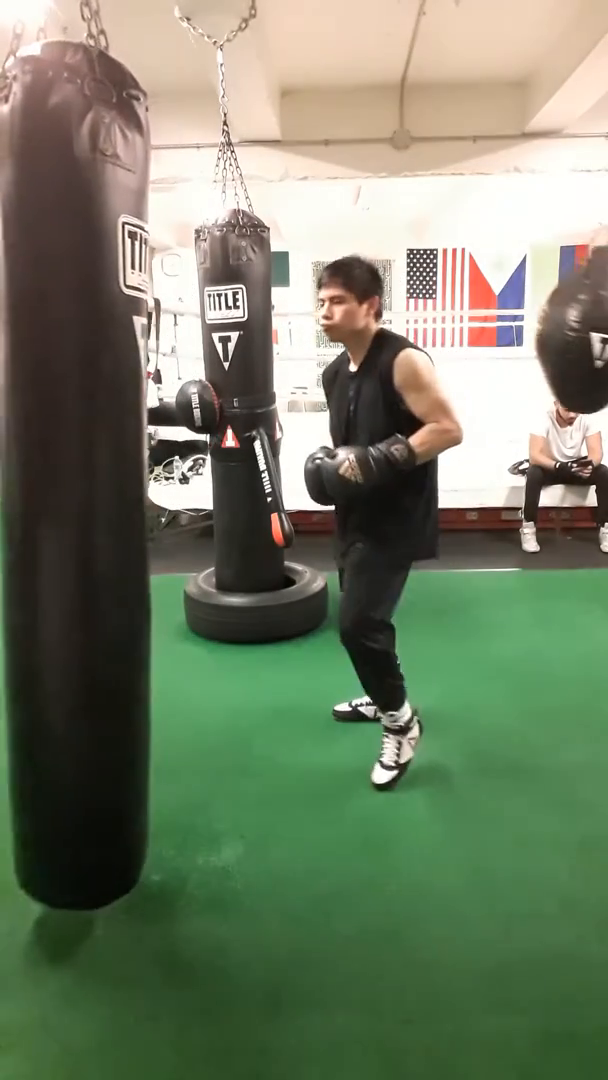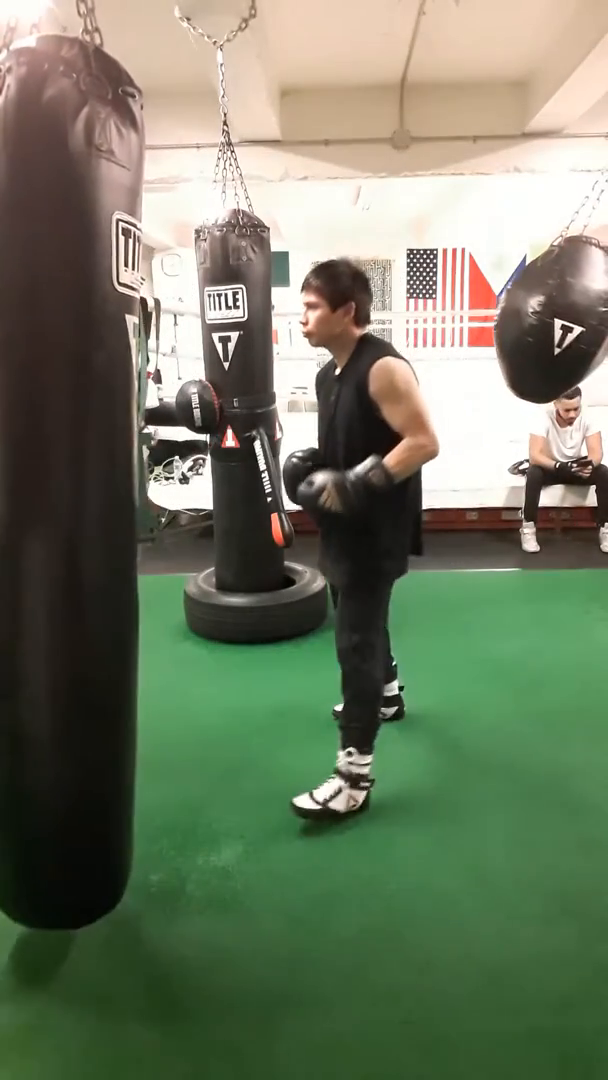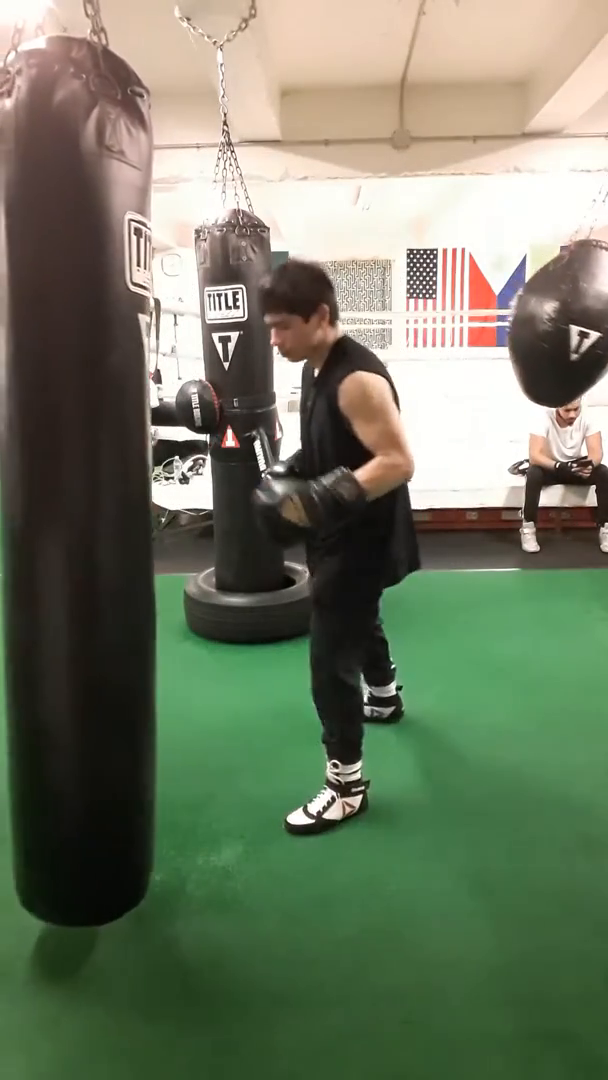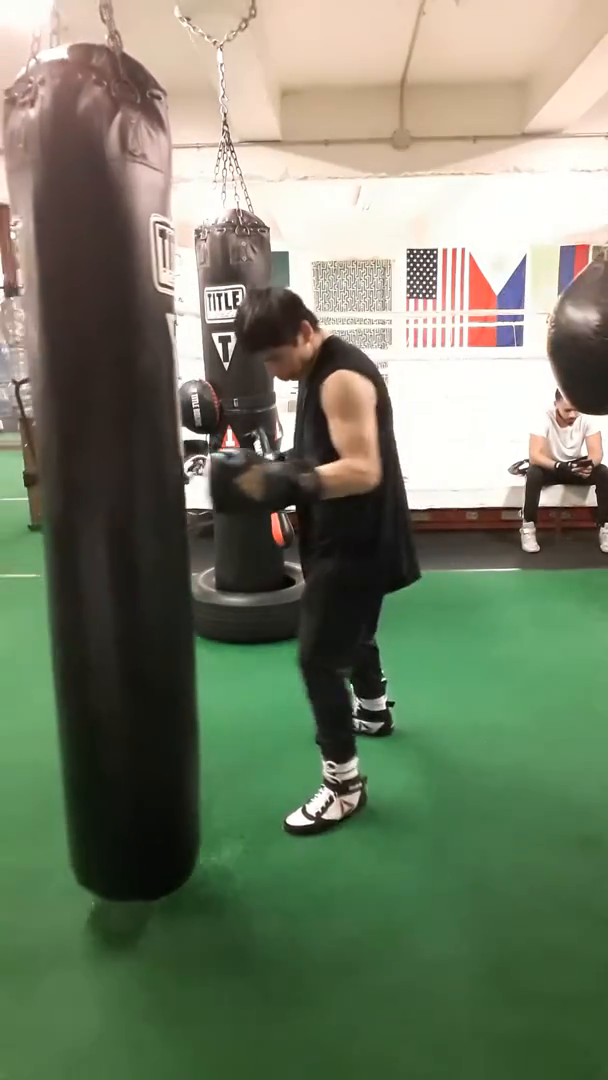
dt=0.3s
person 1, frame 1
left shoulder: (403, 360)
right shoulder: (335, 372)
left elbow: (448, 428)
left wrist: (380, 459)
right wrist: (329, 463)
left hip: (396, 517)
right hip: (357, 515)
left knee: (356, 621)
right knee: (364, 616)
left ankle: (400, 720)
right ankle: (383, 694)
person 1, frame 2
left shoulder: (383, 367)
right shoulder: (328, 373)
left elbow: (424, 442)
left wrist: (358, 483)
right wrist: (311, 467)
left hip: (377, 529)
right hip: (344, 525)
left knee: (355, 639)
right knee: (361, 618)
left ankle: (354, 774)
right ankle: (387, 692)
person 1, frame 3
left shoulder: (357, 378)
right shoulder: (318, 369)
left elbow: (398, 464)
left wrist: (317, 497)
right wrist: (294, 476)
left hip: (359, 540)
right hip: (343, 535)
left knee: (331, 659)
right knee: (358, 626)
left ankle: (347, 784)
right ankle: (383, 696)
person 1, frame 4
left shoulder: (342, 377)
right shoulder: (321, 372)
left elbow: (362, 471)
left wrist: (277, 480)
right wrist: (276, 473)
left hip: (358, 543)
right hip: (342, 536)
left knee: (319, 654)
right knee: (349, 634)
left ankle: (342, 783)
right ankle: (373, 710)
